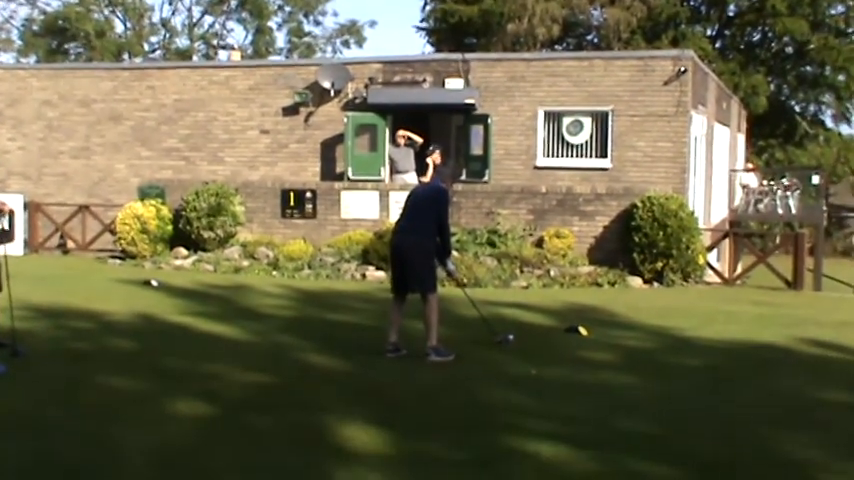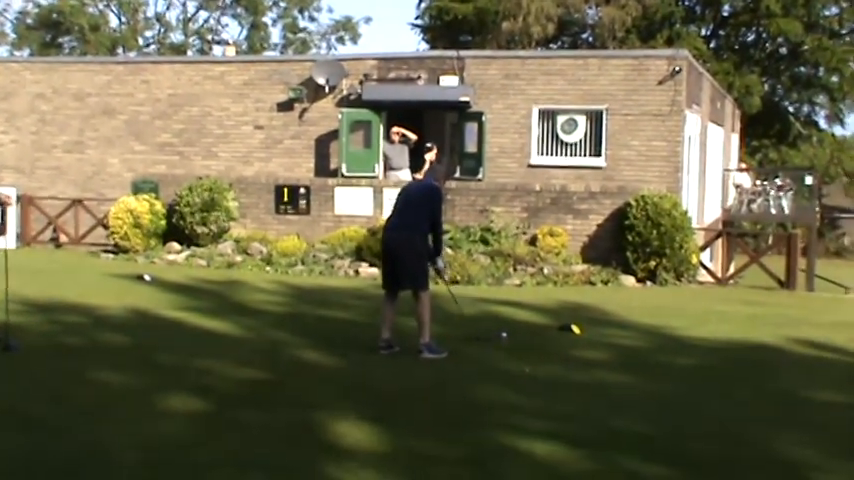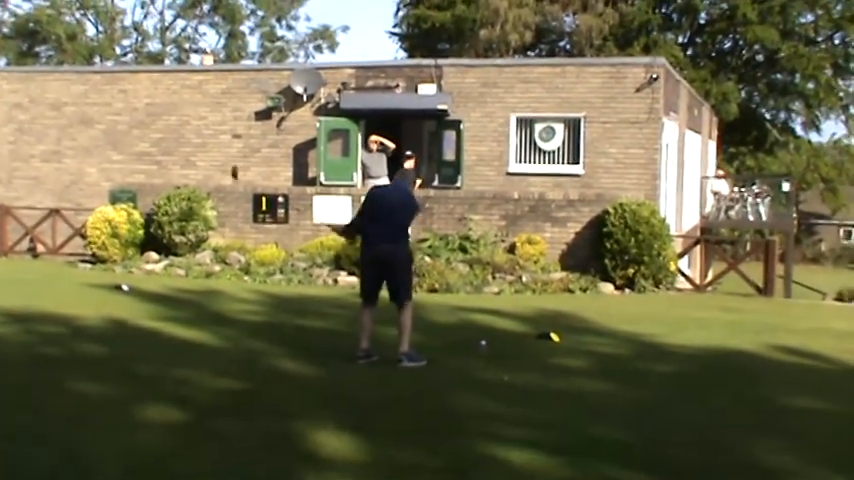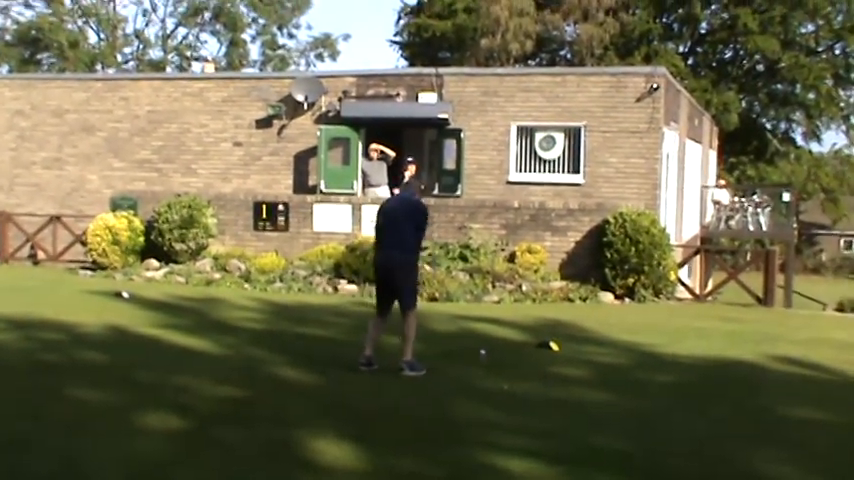
dt=0.4s
person 1, frame 1
left shoulder: (418, 190)
right shoulder: (441, 192)
right elbow: (442, 225)
left wrist: (442, 256)
right wrist: (447, 259)
left hip: (399, 241)
right hip: (418, 244)
left knee: (399, 293)
right knee: (430, 294)
left ankle: (392, 342)
right ankle: (432, 346)
person 1, frame 2
left shoulder: (408, 188)
right shoulder: (434, 190)
right elbow: (435, 225)
left wrist: (430, 255)
right wrist: (436, 256)
left hip: (390, 238)
right hip: (410, 242)
left knee: (391, 291)
right knee: (421, 292)
left ankle: (385, 339)
right ankle: (425, 343)
person 1, frame 3
left shoulder: (376, 192)
right shoulder: (411, 203)
left elbow: (360, 221)
left wrist: (345, 230)
left hip: (372, 251)
right hip: (398, 252)
left knee: (369, 302)
right knee: (405, 303)
left ankle: (364, 349)
right ankle: (405, 351)
person 1, frame 4
left shoulder: (386, 206)
right shoulder: (418, 207)
right elbow: (418, 237)
left hip: (382, 259)
right hip: (403, 260)
left knee: (382, 312)
right knee: (409, 310)
left ankle: (367, 357)
right ankle: (407, 360)
